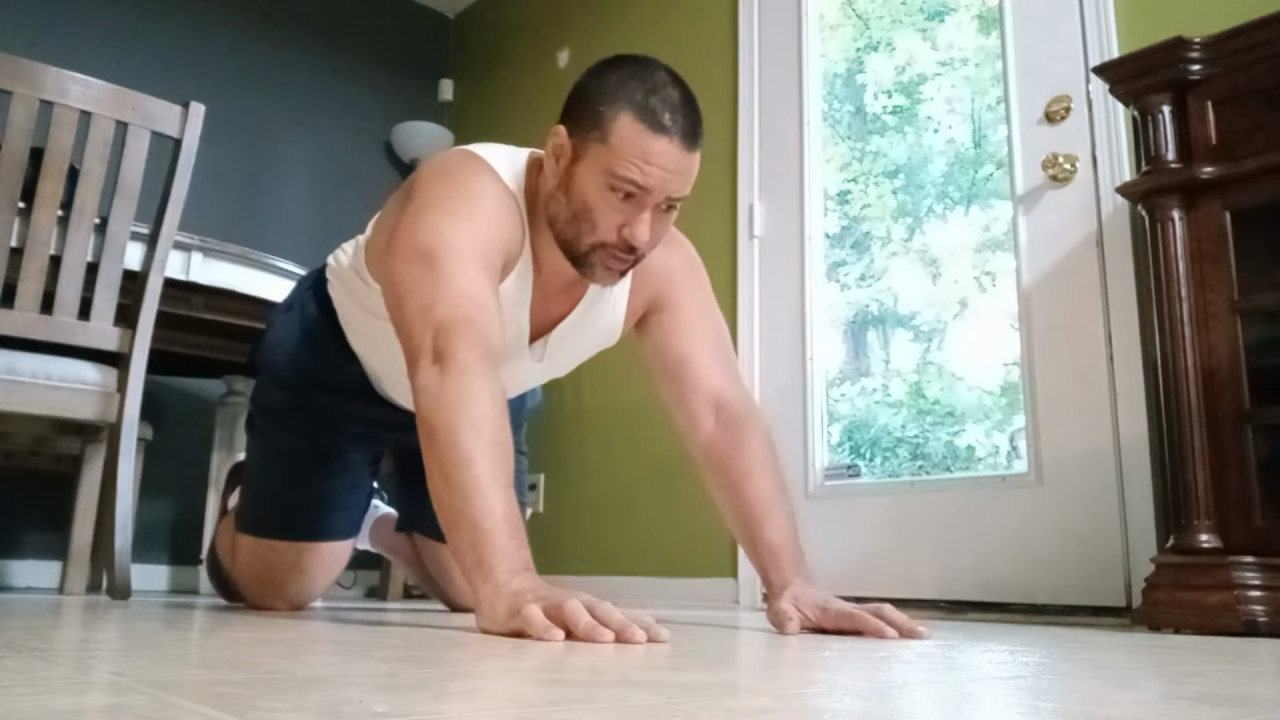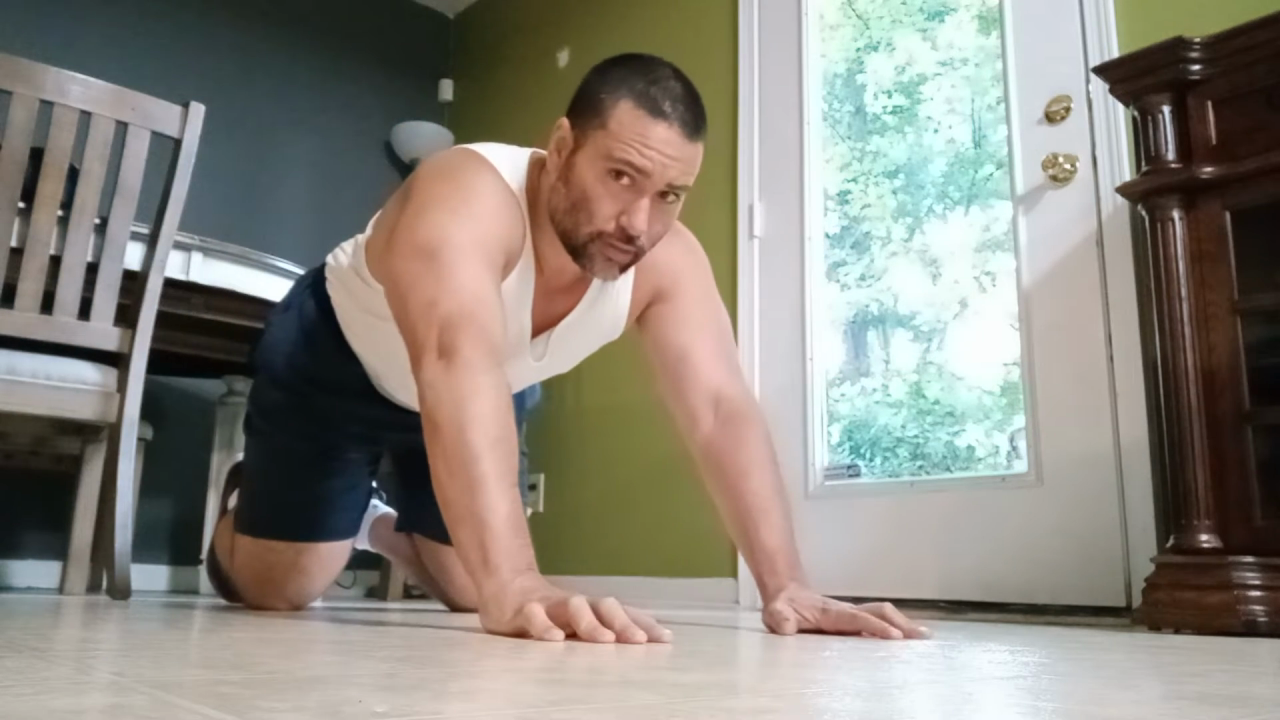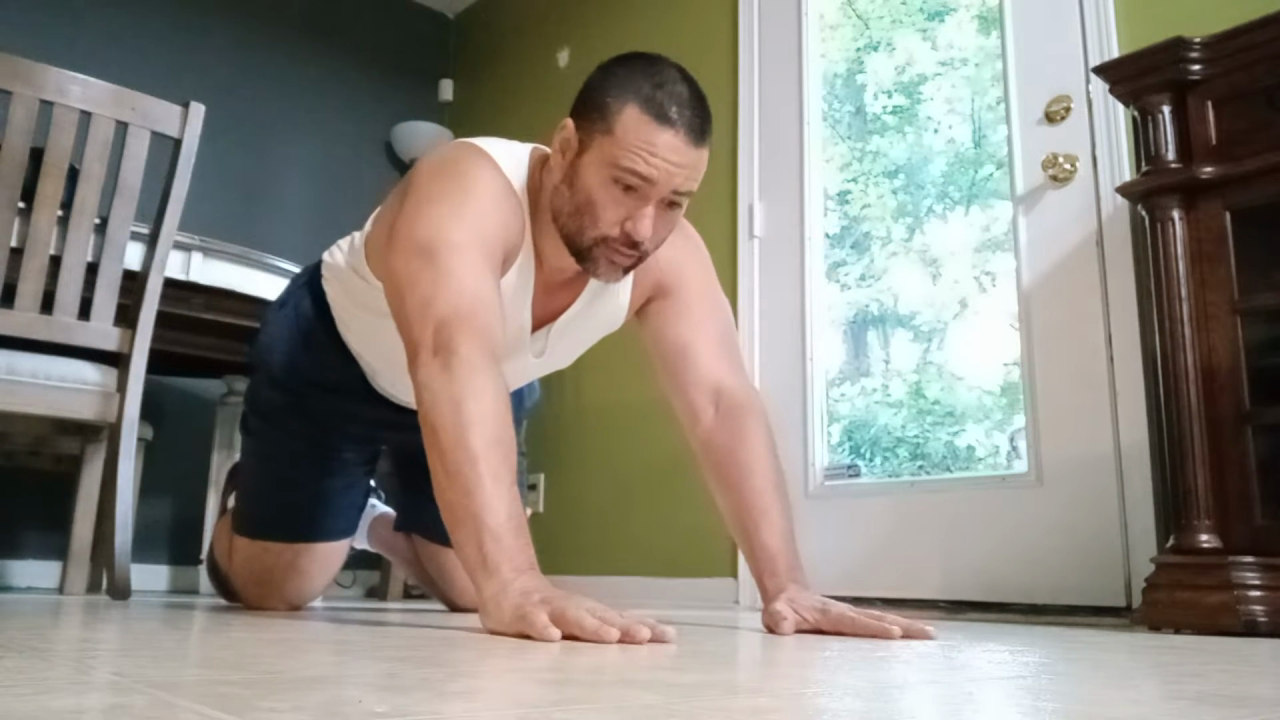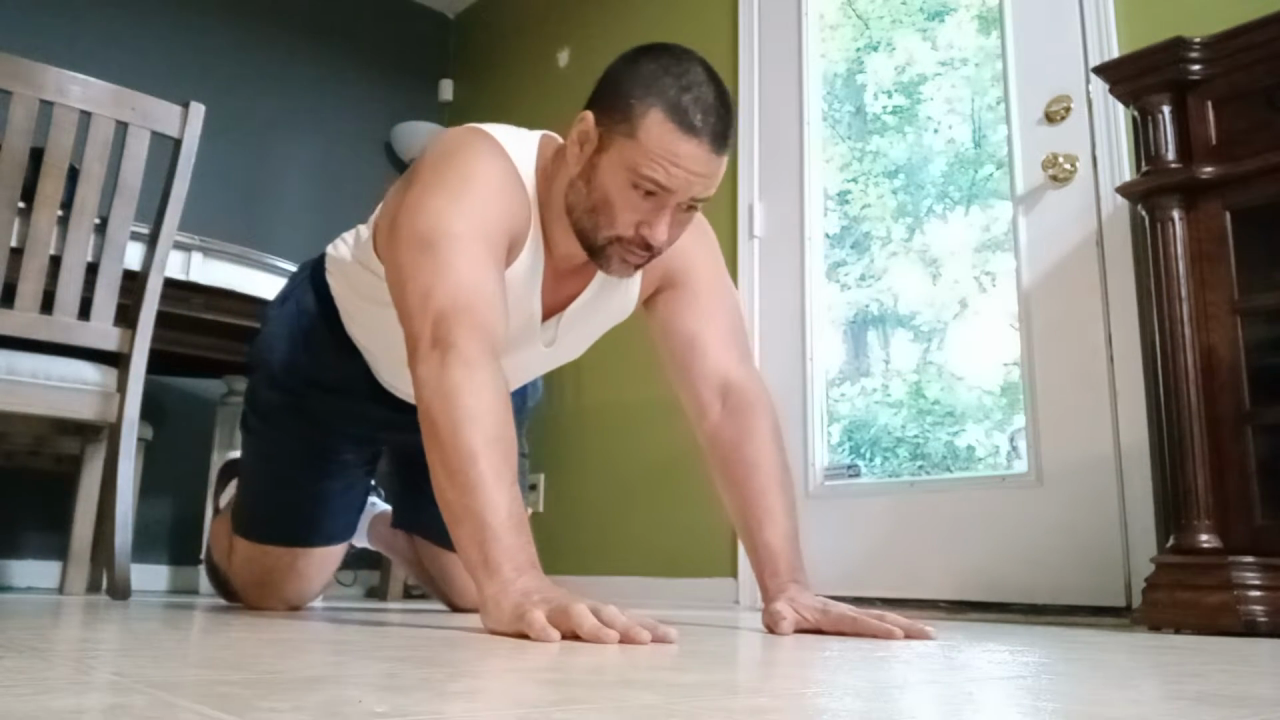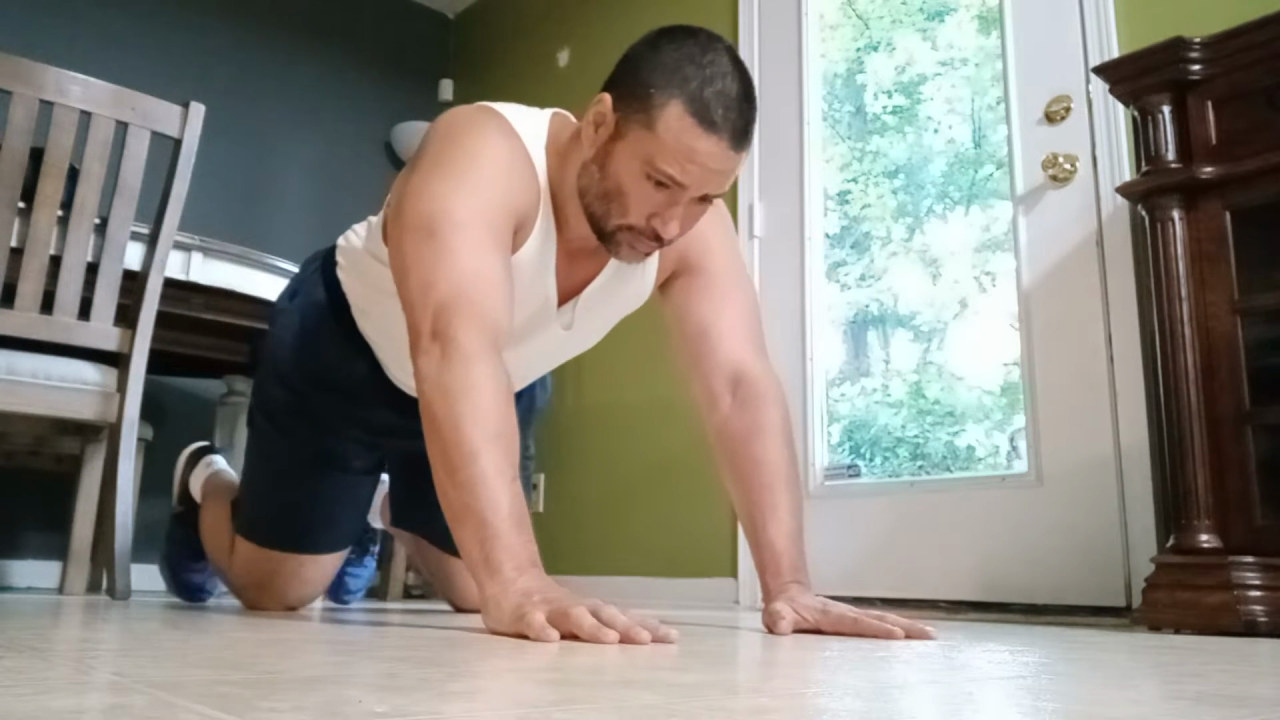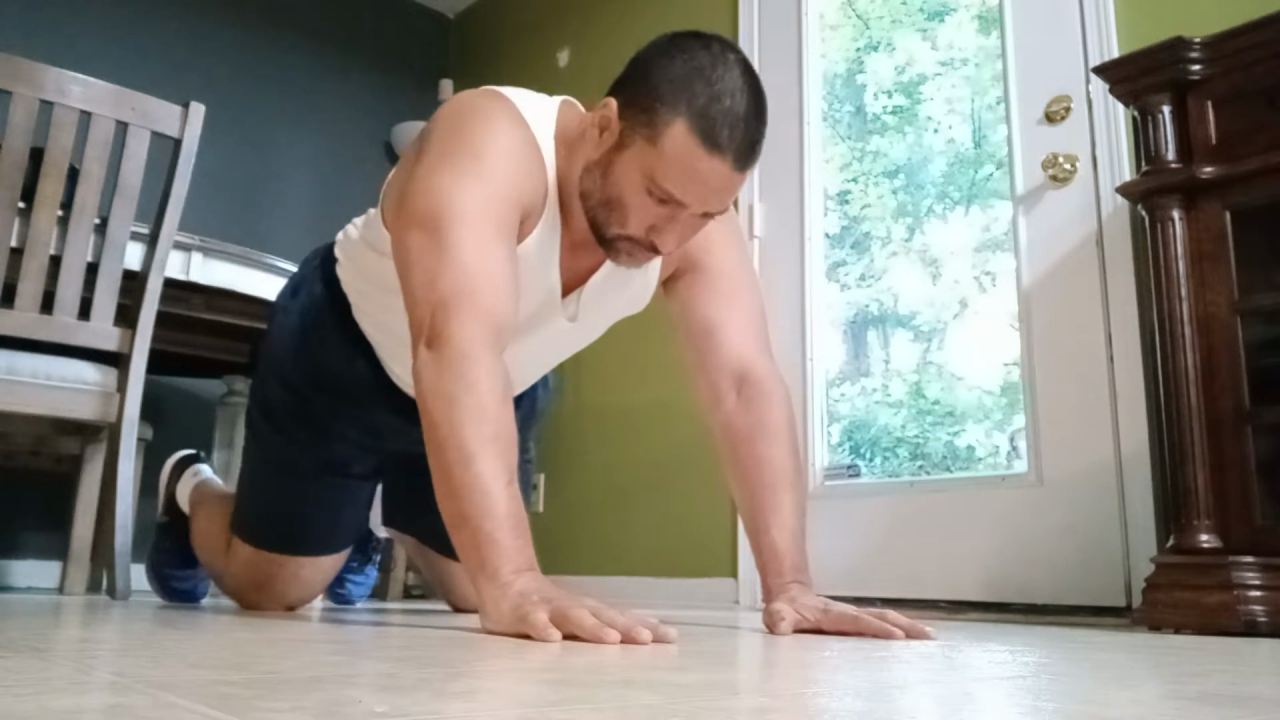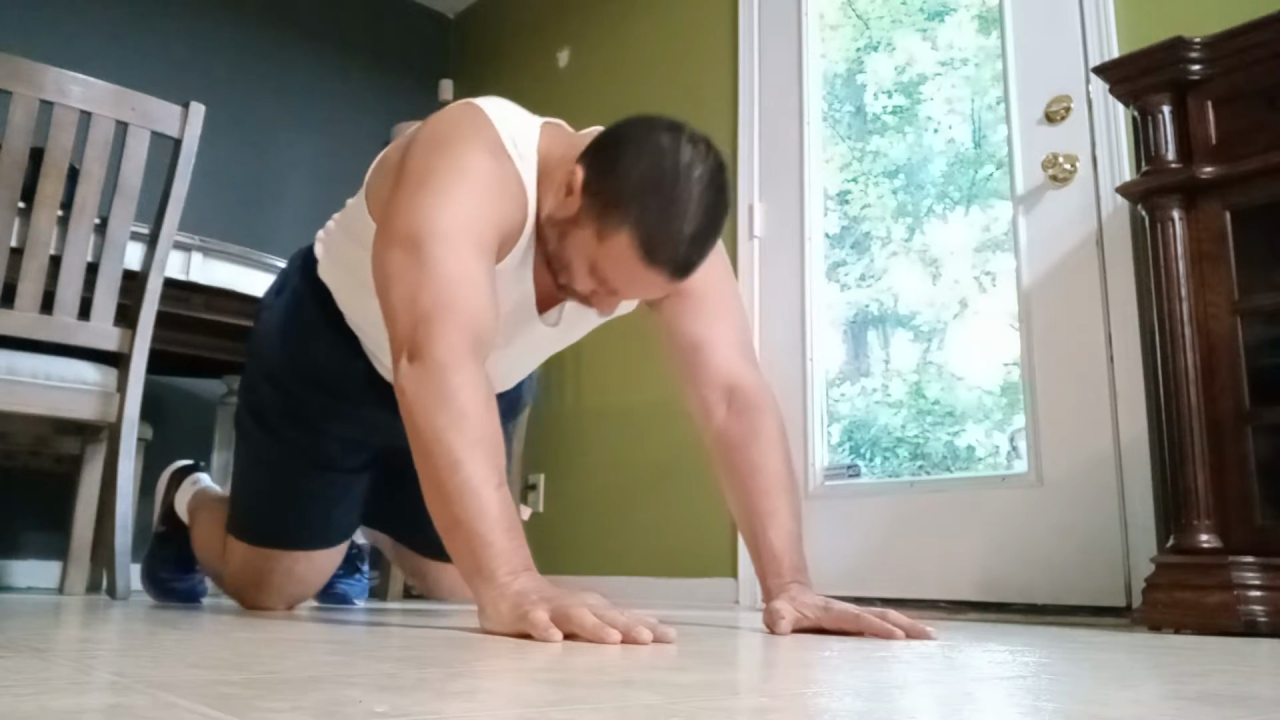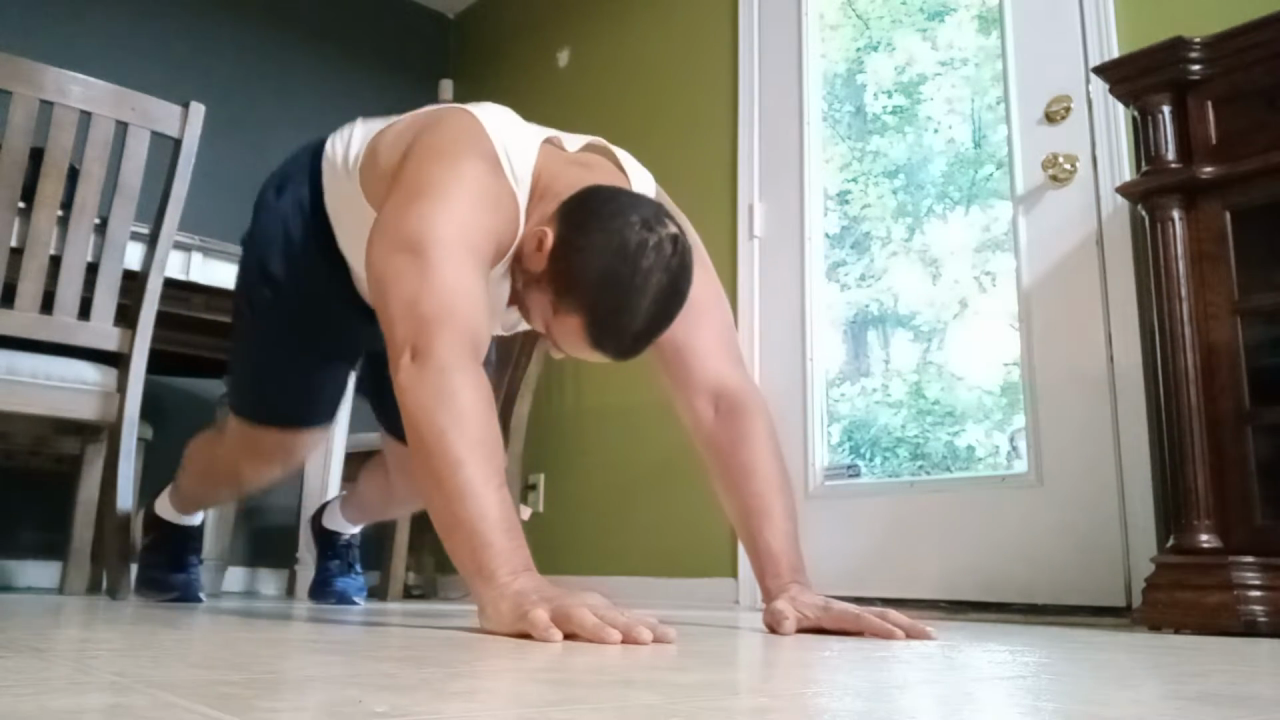
dt=0.4s
person 1, frame 1
left shoulder: (665, 268)
right shoulder: (465, 201)
left elbow: (721, 415)
right elbow: (451, 370)
left wrist: (790, 583)
right wrist: (511, 585)
left hip: (482, 395)
right hip: (337, 359)
left knee: (471, 588)
right knee: (283, 587)
left ankle: (399, 528)
right ankle: (249, 498)
person 1, frame 2
left shoulder: (669, 261)
right shoulder: (467, 198)
left elbow: (722, 412)
right elbow: (457, 367)
left wrist: (785, 586)
right wrist: (515, 584)
left hip: (475, 392)
right hip: (335, 358)
left knee: (472, 585)
right knee: (281, 588)
left ankle: (396, 531)
right ankle: (247, 499)
person 1, frame 3
left shoulder: (671, 259)
right shoulder: (467, 192)
left elbow: (724, 406)
right elbow: (453, 367)
left wrist: (785, 587)
right wrist: (515, 587)
left hip: (477, 390)
right hip: (331, 356)
left knee: (471, 588)
right knee: (278, 589)
left ankle: (385, 528)
right ankle: (247, 502)
person 1, frame 4
left shoulder: (678, 246)
right shoulder: (475, 177)
left elbow: (730, 397)
right elbow: (452, 361)
left wrist: (786, 586)
right wrist: (516, 584)
left hip: (481, 386)
right hip: (333, 352)
left knee: (472, 591)
right knee: (279, 589)
left ankle: (379, 526)
right ankle: (239, 501)
person 1, frame 5
left shoulder: (692, 229)
right shoulder: (484, 156)
left elbow: (742, 388)
right elbow: (455, 355)
left wrist: (786, 585)
right wrist: (516, 583)
left hip: (491, 385)
right hip: (342, 350)
left knee: (473, 591)
right knee: (276, 589)
left ankle: (385, 508)
right ankle: (207, 485)
person 1, frame 6
left shoulder: (697, 214)
right shoulder: (490, 144)
left elbow: (746, 386)
right elbow: (455, 350)
left wrist: (789, 583)
right wrist: (515, 582)
left hip: (493, 389)
right hip: (344, 352)
left knee: (474, 594)
right knee: (273, 589)
left ankle: (383, 512)
right ankle: (192, 493)
person 1, frame 7
left shoulder: (658, 233)
right shoulder: (470, 165)
left elbow: (734, 396)
right elbow: (435, 363)
left wrist: (787, 585)
right wrist: (513, 585)
left hip: (475, 385)
right hip: (332, 344)
left knee: (457, 583)
right knee: (272, 586)
left ankle: (365, 512)
right ankle: (188, 502)
person 1, frame 8
left shoulder: (656, 236)
right shoulder: (463, 178)
left elbow: (724, 399)
right elbow: (434, 364)
left wrist: (786, 584)
right wrist: (509, 585)
right hip: (321, 238)
left knee: (439, 465)
right knee: (268, 449)
left ankle: (339, 523)
right ankle: (169, 513)
